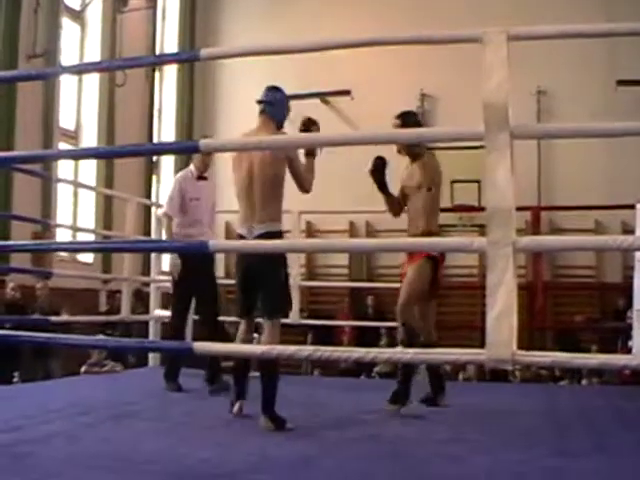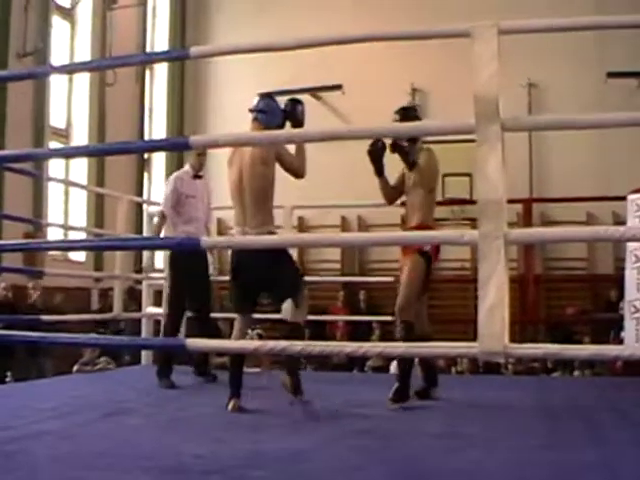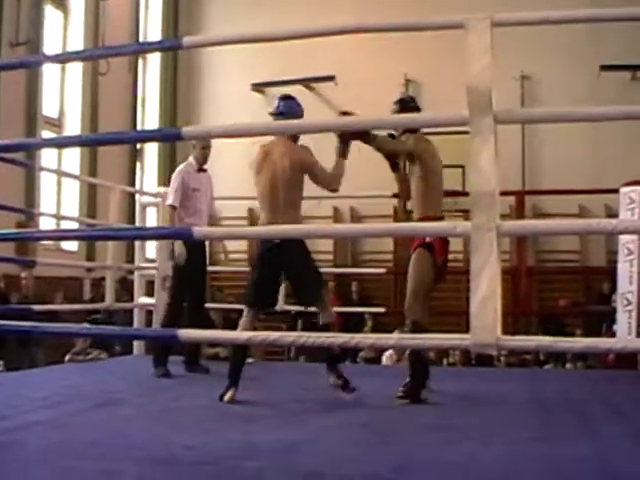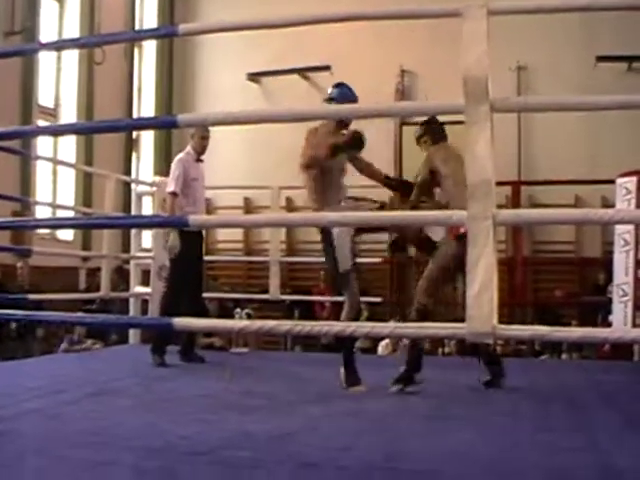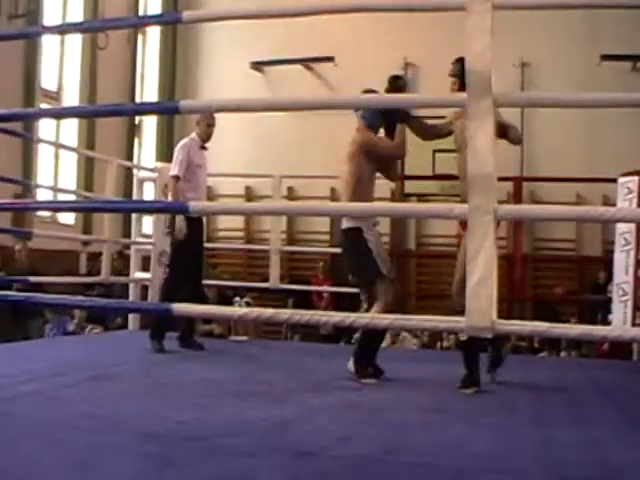
dt=0.4s
person 1, frame 1
left shoulder: (241, 145)
right shoulder: (281, 143)
right elbow: (305, 184)
right wrist: (311, 150)
left hip: (243, 240)
right hip: (269, 239)
left knee: (246, 320)
right knee: (272, 323)
left ankle: (238, 398)
right ankle: (268, 409)
person 1, frame 2
left shoulder: (235, 151)
right shoulder: (270, 144)
right elbow: (299, 171)
right wrist: (298, 132)
left knee: (242, 318)
right knee: (299, 297)
left ankle: (234, 396)
right ankle: (291, 370)
person 1, frame 3
left shoulder: (260, 156)
right shoulder: (299, 153)
right elbow: (332, 185)
right wrist: (344, 147)
left hip: (265, 245)
right hip: (291, 245)
left knee: (251, 316)
right knee: (325, 304)
left ankle: (231, 386)
right ankle: (335, 372)
person 1, frame 4
left shoulder: (339, 140)
right shoulder: (315, 135)
left elbow: (364, 166)
right elbow: (306, 164)
left wrist: (393, 182)
right wrist: (335, 146)
left hip: (345, 212)
right knee: (352, 297)
right ankle: (349, 370)
person 1, frame 5
left shoulder: (368, 142)
right shoulder: (363, 138)
left elbow: (392, 171)
right elbow: (399, 152)
right wrist: (400, 123)
left hip: (366, 227)
right hip: (356, 230)
left knee: (376, 296)
right knee: (386, 295)
left ankle: (369, 360)
right ankle: (359, 361)
person 2, frame 1
left shoulder: (427, 159)
right shoulder: (409, 169)
left elbow: (431, 181)
right elbow: (395, 209)
left wrist: (416, 152)
right wrist: (380, 182)
left hip: (428, 246)
right hip: (414, 247)
left knee: (404, 308)
right knee: (423, 322)
left ankle: (403, 384)
right ankle: (437, 389)
person 2, frame 2
left shoulder: (426, 155)
right shoulder: (409, 161)
left elbow: (428, 185)
right elbow: (390, 197)
left wrist: (409, 159)
right wrist: (378, 167)
left knee: (403, 308)
right knee: (416, 314)
left ankle: (403, 382)
right ankle: (429, 381)
person 2, frame 3
left shoulder: (415, 143)
right shoulder: (418, 148)
left elbow: (383, 145)
right elbow: (407, 196)
left wrist: (357, 129)
right wrist: (396, 167)
left hip: (429, 233)
right hip: (429, 232)
left knee: (412, 306)
right knee: (418, 304)
left ankle: (415, 385)
right ankle: (419, 375)
person 2, frame 4
left shoulder: (433, 153)
right shoulder: (455, 156)
left elbow: (417, 197)
left hip: (464, 228)
left knee: (424, 291)
left ankle: (411, 366)
right ankle: (495, 369)
person 2, frame 5
right shoulder: (460, 116)
left elbow: (514, 136)
right hip: (472, 202)
left knee: (461, 291)
right knee: (467, 287)
left ankle: (472, 373)
right ankle: (497, 350)
person 3, frame 1
left shoulder: (209, 185)
right shoulder: (181, 181)
right elbow: (168, 219)
right wrist: (173, 253)
left hip: (204, 254)
right hip: (185, 253)
left knee: (210, 314)
right knee: (179, 314)
left ankle: (214, 375)
right ankle: (171, 375)
person 3, frame 2
left shoulder: (204, 184)
right shoulder: (177, 180)
right elbow: (163, 216)
left hip: (199, 251)
right hip: (181, 250)
left knee: (202, 309)
right knee: (175, 310)
left ankle: (201, 365)
right ankle: (164, 371)
person 3, frame 3
left shoulder: (207, 177)
right shoulder: (182, 173)
right elbow: (172, 208)
right wrist: (177, 241)
left hip: (199, 243)
right hip: (185, 244)
left knee: (197, 300)
right knee: (177, 299)
left ankle: (192, 358)
right ankle: (160, 359)
person 3, frame 4
left shoulder: (199, 166)
right shoulder: (181, 161)
right elbow: (171, 197)
right wrist: (172, 233)
left hip: (196, 232)
right hip: (183, 232)
left knee: (194, 291)
right knee: (175, 289)
left ankle: (188, 348)
right ankle: (158, 348)
person 3, frame 5
left shoulder: (202, 152)
right shoulder: (185, 147)
right elbow: (174, 180)
right wrist: (178, 216)
left hip: (195, 219)
right hip: (183, 218)
left knee: (194, 277)
right knee: (175, 274)
left ankle: (187, 335)
right ankle: (157, 334)
